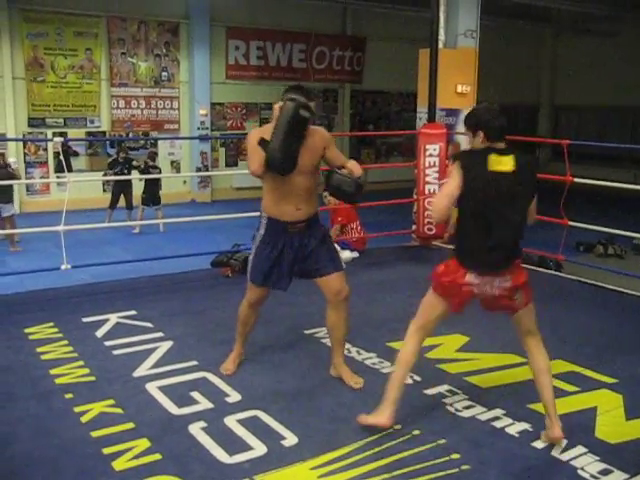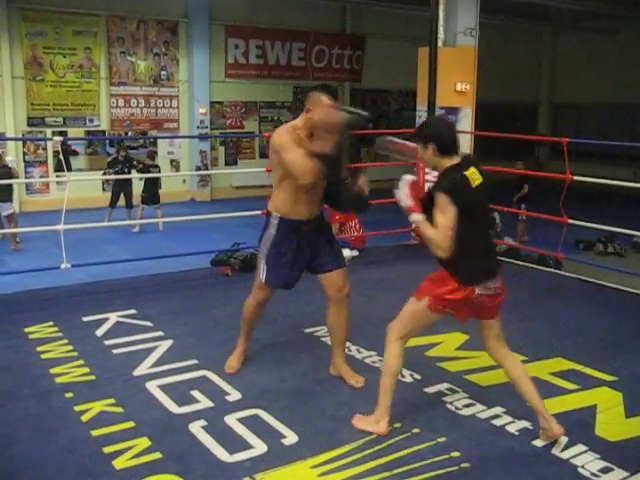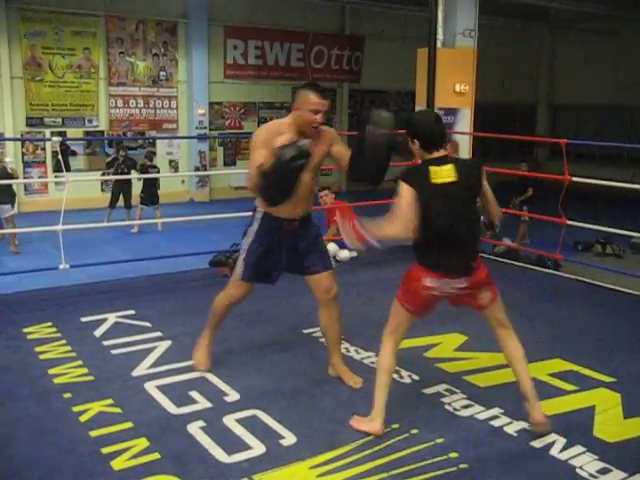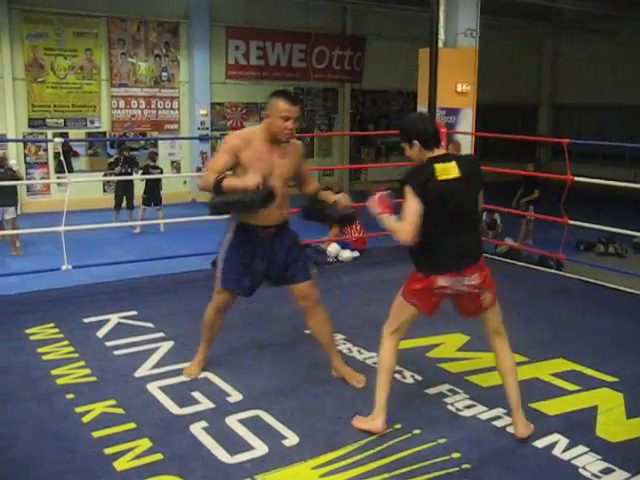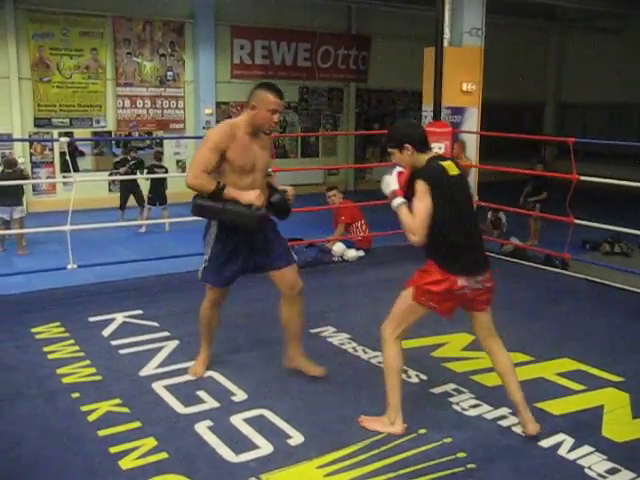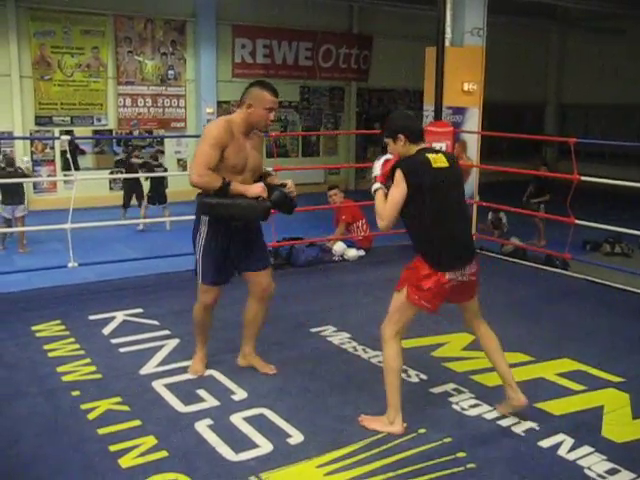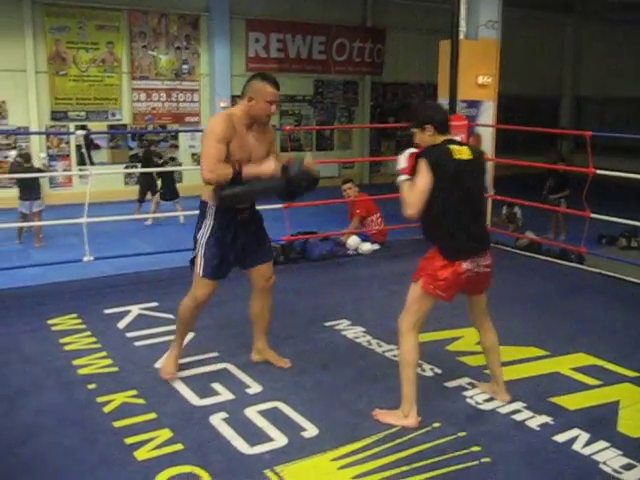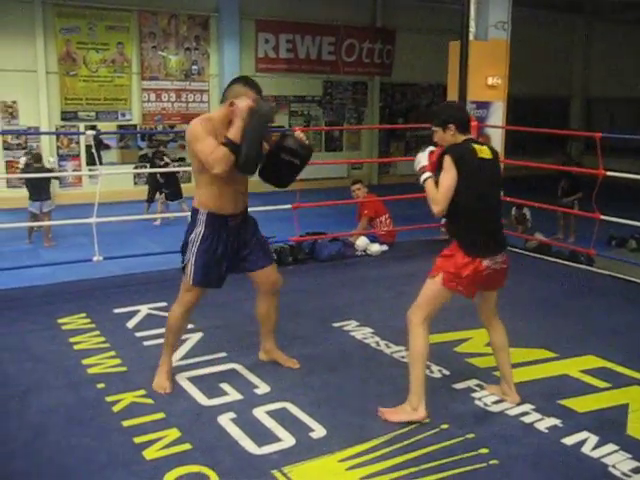
dt=0.2s
person 1, frame 1
left shoulder: (466, 161)
right shoulder: (526, 166)
left elbow: (437, 213)
left wrist: (447, 177)
left hip: (465, 270)
right hip: (506, 272)
left knee: (416, 332)
right knee: (531, 339)
left ankle: (385, 411)
right ankle: (553, 423)
person 1, frame 2
left shoulder: (446, 186)
right shoulder: (468, 166)
left elbow: (442, 249)
left wrist: (413, 211)
left hip: (460, 281)
right hip: (488, 278)
left knee: (395, 334)
right knee: (498, 347)
left ankle: (380, 418)
right ankle: (548, 421)
person 1, frame 3
left shoulder: (412, 178)
right shoulder: (473, 169)
left elbow: (405, 230)
right elbow: (495, 213)
left wrist: (364, 231)
left hip: (427, 274)
right hip: (469, 271)
left knee: (391, 338)
right knee: (503, 328)
left ankle: (376, 418)
right ankle: (534, 407)
person 1, frame 4
left shoulder: (415, 177)
right shoulder: (471, 166)
left elbow: (407, 236)
left wrist: (380, 211)
left hip: (430, 273)
right hip: (471, 271)
left knee: (391, 333)
right knee: (498, 337)
left ankle: (377, 416)
right ankle: (520, 419)
person 1, frame 5
left shoulder: (424, 176)
right shoulder: (453, 167)
left elbow: (417, 235)
left wrist: (396, 197)
left hip: (444, 272)
right hip: (478, 270)
left knee: (390, 333)
right knee: (490, 339)
left ankle: (393, 418)
right ankle: (526, 417)
person 1, frame 6
left shoulder: (406, 167)
right shoulder: (450, 162)
left elbow: (385, 221)
left wrist: (380, 181)
left hip: (432, 266)
right hip: (465, 262)
left knee: (390, 334)
right knee: (477, 323)
left ankle: (393, 418)
right ankle: (513, 392)
person 1, frame 7
left shoulder: (430, 156)
right shoulder: (476, 155)
left elbow: (412, 210)
left wrist: (405, 173)
left hip: (448, 257)
right hip: (480, 254)
left knee: (407, 325)
right knee: (481, 318)
left ankle: (407, 411)
right ankle: (499, 386)
person 1, frame 8
left shoulder: (454, 154)
right shoulder: (491, 154)
left elbow: (438, 206)
left wrist: (426, 172)
left hip: (466, 253)
right hip: (496, 252)
left knee: (417, 316)
right knee: (490, 316)
left ankle: (415, 404)
right ankle: (508, 388)
person 2, frame 1
left shoulder: (320, 136)
right shoulder: (260, 135)
left elbow: (340, 165)
right elbow: (258, 170)
left wrist: (352, 168)
right wrist: (275, 126)
left hip: (311, 228)
right hip: (275, 229)
left knee: (339, 294)
right knee: (254, 296)
left ankle: (338, 363)
right ankle: (238, 350)
person 2, frame 2
left shoulder: (330, 135)
right shoulder: (285, 137)
left elbow: (334, 173)
right elbow: (307, 177)
left wrist: (355, 184)
right wrist: (326, 144)
left hip: (317, 225)
right hip: (284, 226)
left knee: (340, 292)
right knee: (261, 294)
left ankle: (339, 362)
right ankle: (241, 345)
person 2, frame 3
left shoulder: (326, 136)
right shoulder: (268, 133)
left elbow: (352, 166)
right elbow: (253, 184)
right wrist: (275, 154)
left hip: (304, 226)
right hip: (268, 224)
left knee: (329, 294)
right knee: (236, 291)
left ankle: (337, 363)
right ankle: (205, 339)
person 2, frame 4
left shoulder: (295, 148)
right shoulder: (238, 141)
left elbow: (307, 184)
right elbow: (205, 180)
left wrist: (329, 197)
right wrist: (238, 182)
left hip: (280, 234)
right hip: (244, 234)
left knee: (310, 300)
right knee: (221, 302)
left ankle: (338, 365)
right ankle: (201, 355)
person 2, frame 5
left shoulder: (265, 139)
right shoulder: (222, 134)
right elbow: (194, 178)
left wrist: (280, 191)
right wrist: (238, 195)
left hip: (261, 225)
right hip: (226, 226)
left knee: (293, 287)
right knee: (215, 295)
left ankle: (295, 354)
right ankle: (205, 353)
person 2, frame 6
left shoulder: (257, 138)
right shoulder: (218, 130)
right elbow: (197, 176)
left wrist: (280, 184)
right wrist: (243, 188)
left hip: (245, 222)
right hip: (214, 222)
left knee: (263, 289)
right knee: (208, 297)
left ankle: (247, 353)
right ankle: (200, 349)
person 2, frame 7
left shoulder: (264, 129)
right shoulder: (221, 123)
left elbow: (273, 167)
right elbow: (210, 174)
right wrist: (256, 170)
left hip: (248, 214)
right hip: (218, 215)
left knee: (265, 282)
right knee: (202, 292)
left ankle: (260, 348)
right ankle: (175, 349)
person 2, frame 8
left shoulder: (247, 128)
right shoulder: (200, 127)
left elbow: (269, 163)
right elbow: (219, 166)
left wrist: (289, 145)
right wrist: (238, 121)
left hip: (242, 220)
right hip: (209, 223)
left knee: (271, 283)
right knee: (188, 298)
left ankle: (268, 347)
right ankle: (165, 364)
